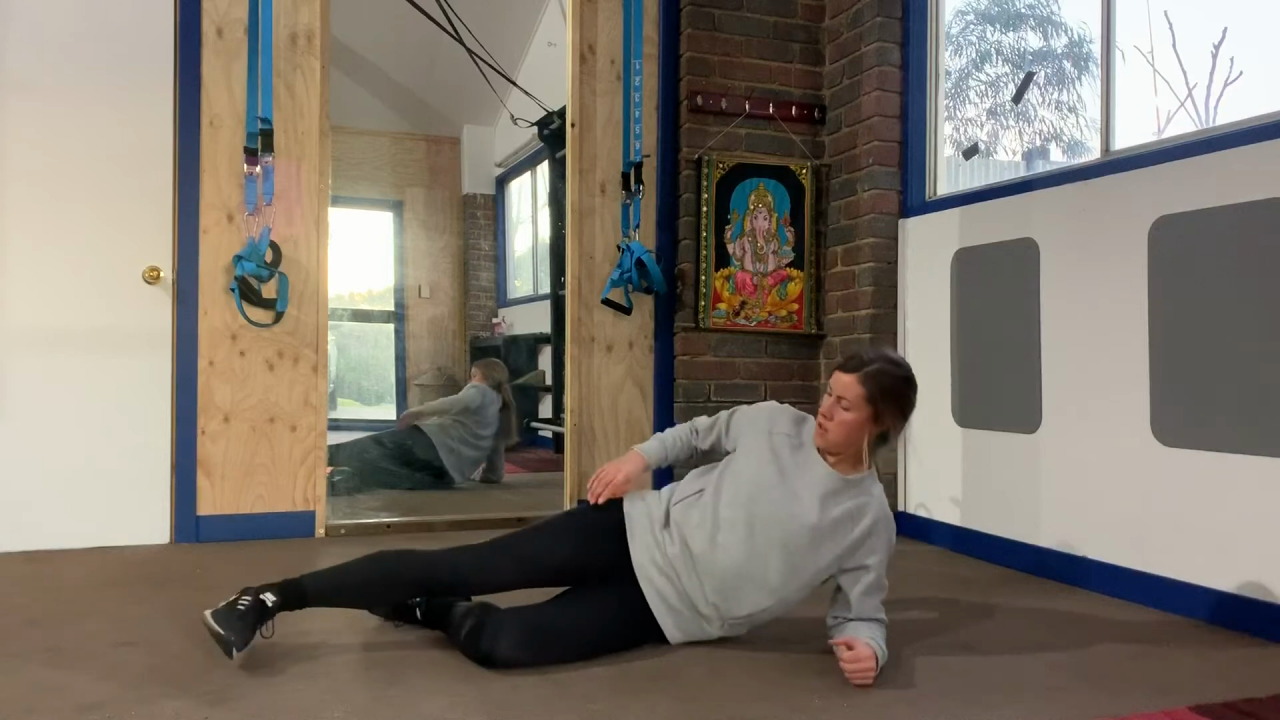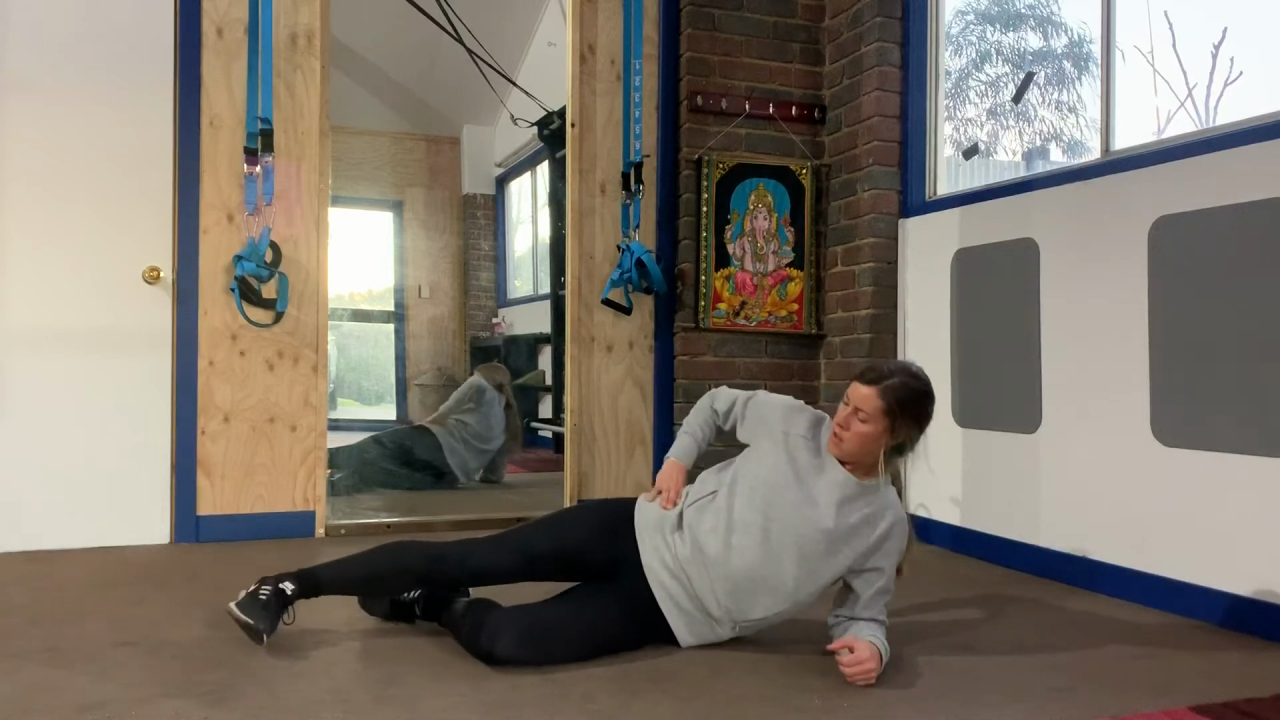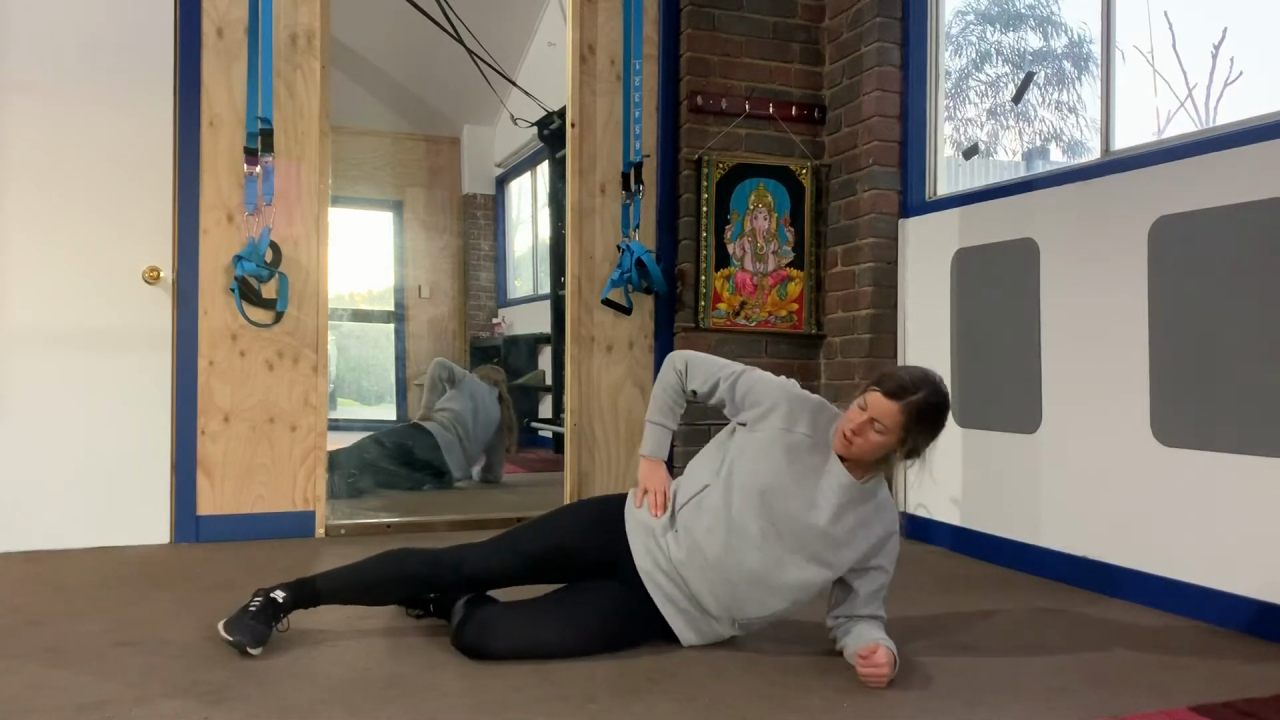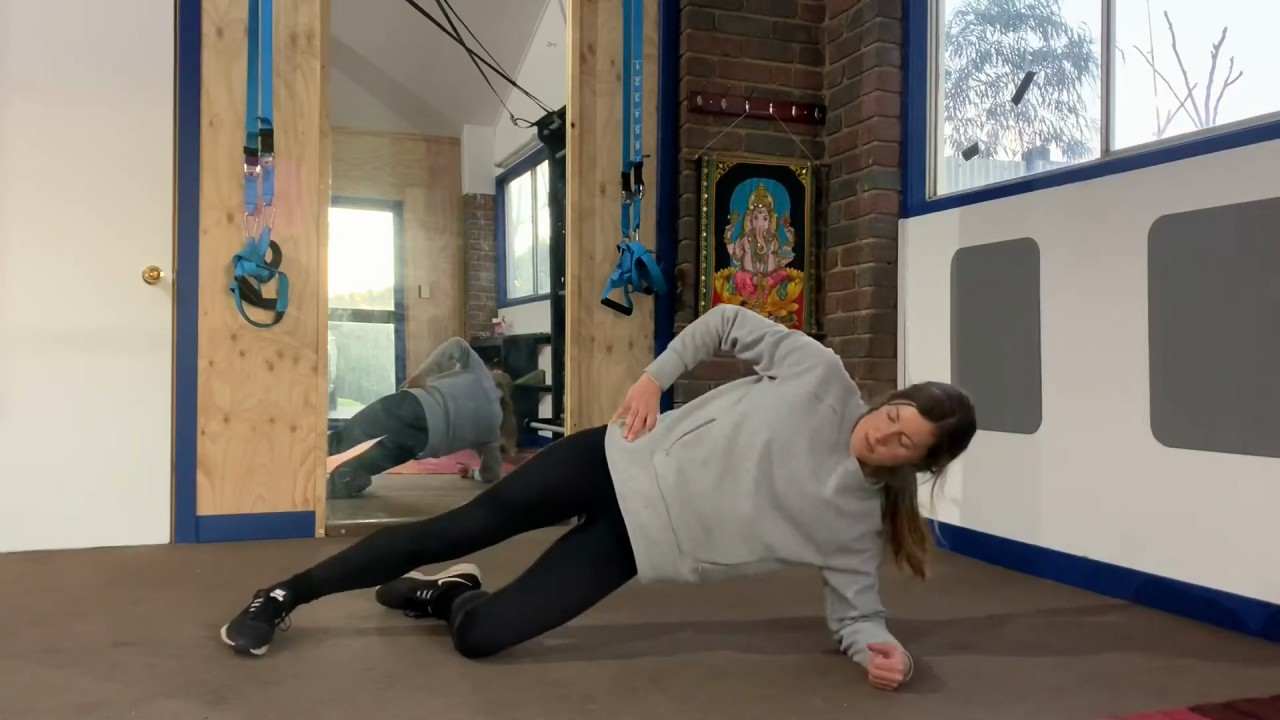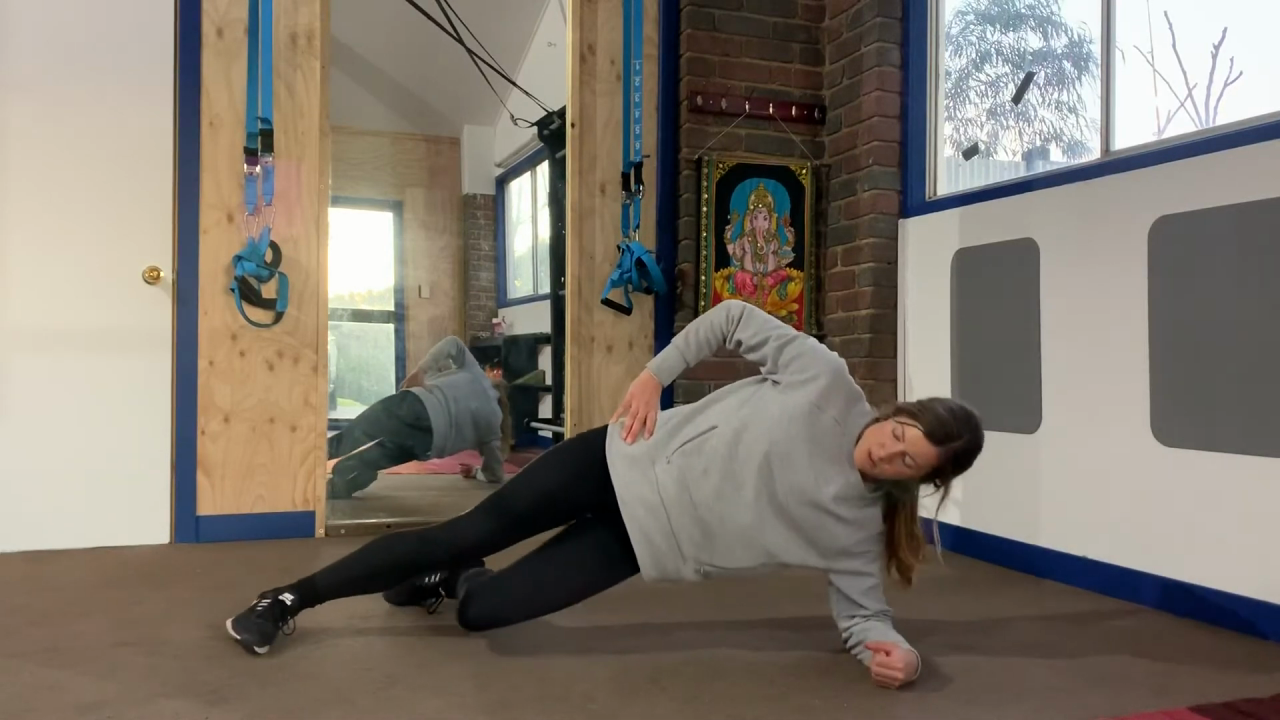
dt=0.7s
person 1, frame 1
left shoulder: (868, 520)
right shoulder: (777, 424)
left elbow: (859, 612)
right elbow: (704, 430)
left wrist: (866, 648)
right wrist: (640, 455)
left hip: (665, 611)
right hip: (634, 534)
left knee: (504, 643)
right knee: (459, 566)
left ankle: (438, 616)
right ankle: (273, 599)
person 1, frame 2
left shoulder: (881, 523)
right shoulder: (794, 423)
left elbow: (862, 612)
right elbow: (718, 403)
left wrist: (869, 646)
right wrist: (677, 460)
left hip: (670, 611)
right hip: (643, 534)
left knee: (505, 640)
right knee: (469, 558)
left ankle: (434, 605)
right ankle: (290, 586)
person 1, frame 3
left shoulder: (875, 528)
right shoulder: (791, 406)
left elbow: (857, 611)
right elbow: (682, 368)
left wrist: (873, 648)
right wrist: (651, 455)
left hip: (665, 606)
right hip: (637, 531)
left knee: (485, 636)
right knee: (466, 562)
left ankle: (453, 606)
right ankle: (285, 596)
person 1, frame 4
left shoulder: (855, 519)
right shoulder: (821, 375)
left elbow: (855, 608)
right elbow: (728, 322)
left wrist: (884, 651)
right wrist: (653, 378)
left hip: (639, 539)
right hip: (622, 464)
left knee: (482, 635)
right knee: (460, 528)
left ankle: (449, 596)
right ankle: (283, 595)
person 1, frame 5
left shoulder: (858, 527)
right shoulder: (826, 378)
left elbow: (861, 608)
right elbow: (734, 318)
left wrist: (896, 652)
right wrist: (654, 373)
left hip: (646, 538)
right hip: (628, 463)
left knee: (483, 612)
right knee: (473, 532)
left ankle: (458, 581)
right ankle: (289, 598)
person 2, frame 1
left shoulder: (481, 390)
right shoulder: (501, 422)
left elbow: (465, 400)
right elbow: (495, 475)
left wrist: (419, 411)
right wrist: (474, 471)
right hip: (444, 473)
left knee: (360, 451)
right ankle: (350, 478)
person 2, frame 2
left shoulder: (486, 395)
right shoulder: (504, 429)
left elbow: (477, 384)
right elbow: (495, 475)
left wrist: (441, 414)
right wrist: (473, 471)
left hip: (431, 441)
right hip: (446, 474)
left knee: (363, 452)
person 2, frame 3
left shoulder: (471, 383)
right shoulder: (499, 418)
left elbow: (439, 365)
right elbow: (493, 475)
left wrist: (426, 409)
right wrist: (468, 471)
left hip: (427, 434)
right hip: (443, 466)
left knee: (360, 453)
person 2, frame 4
left shoulder: (479, 373)
right shoulder: (493, 418)
left elbow: (457, 345)
right elbow: (492, 475)
left wrist: (422, 374)
right wrist: (474, 473)
left hip: (412, 404)
right hip: (422, 434)
left knee: (345, 437)
right ankle: (346, 478)
person 2, frame 5
left shoulder: (474, 373)
right shoulder: (493, 417)
left elbow: (453, 343)
right elbow: (494, 475)
left wrist: (420, 371)
right wrist: (476, 472)
right hip: (424, 436)
left knee: (341, 442)
